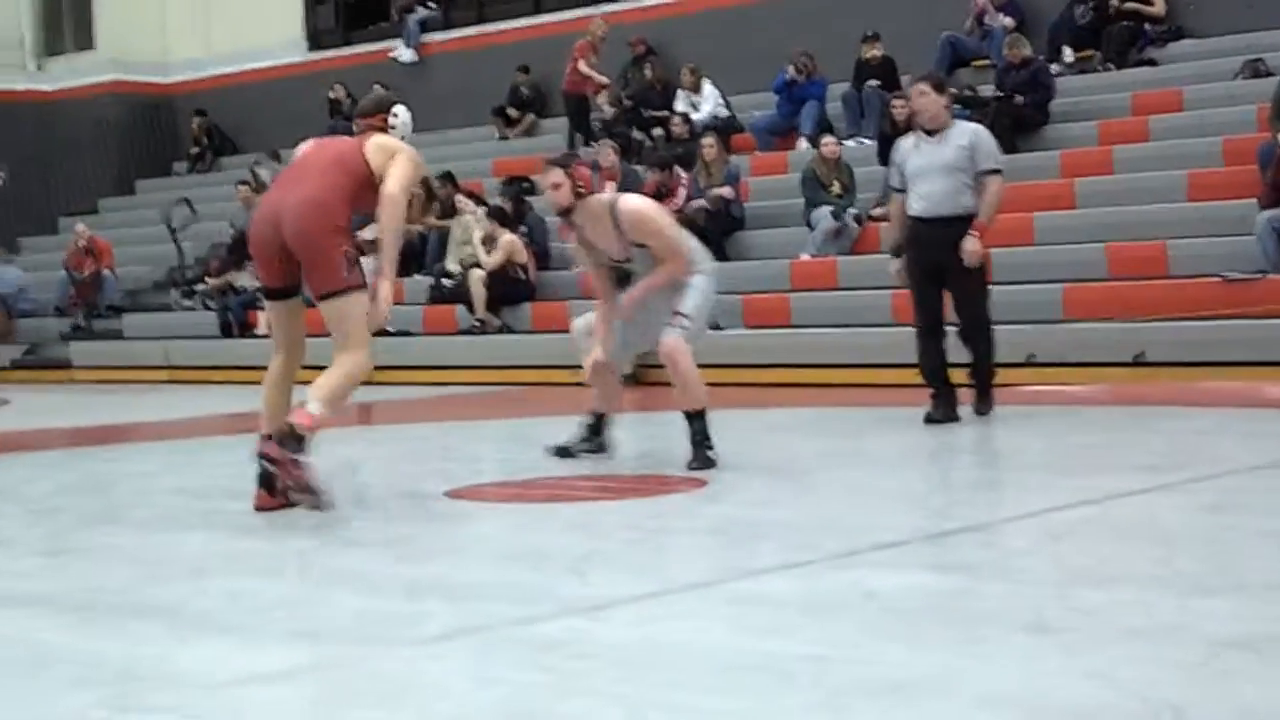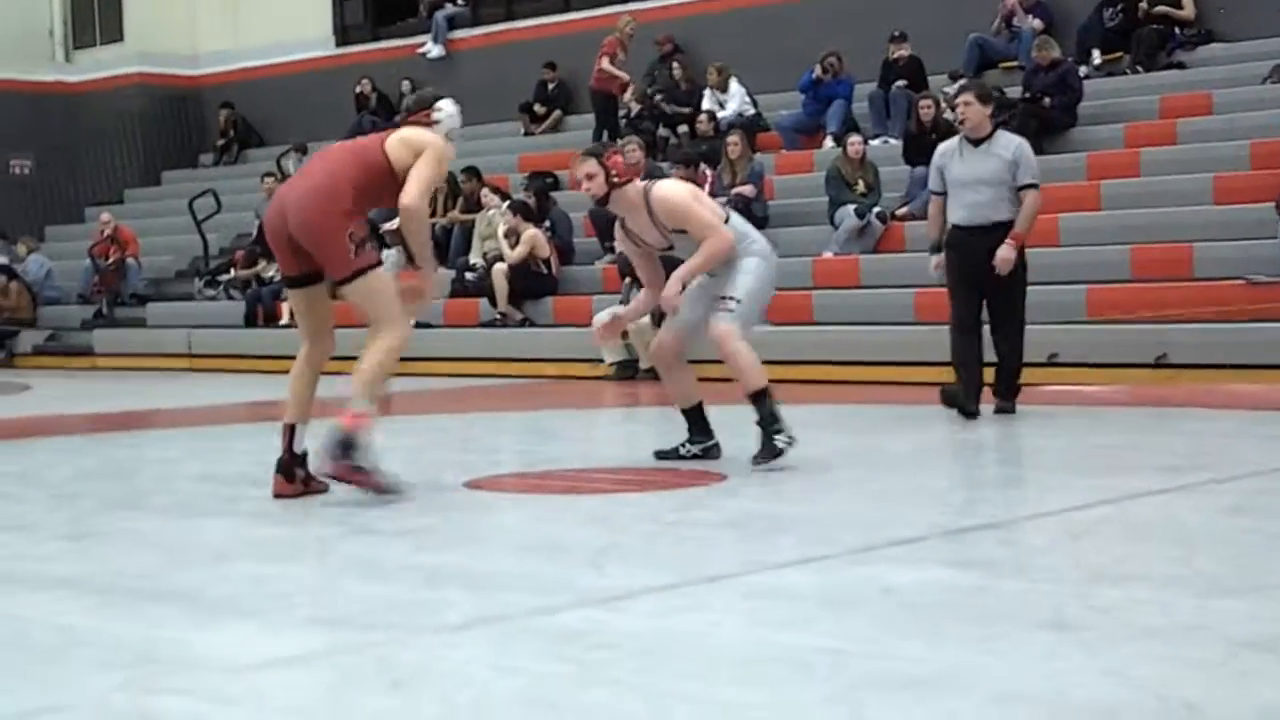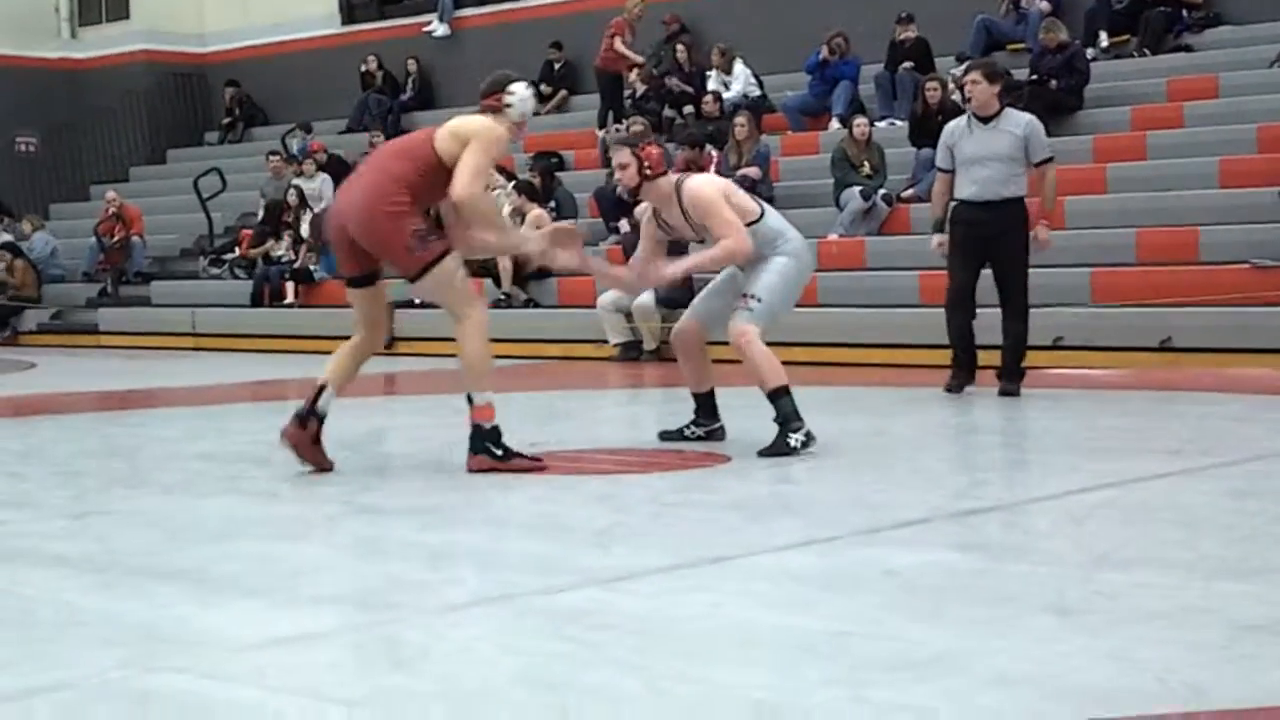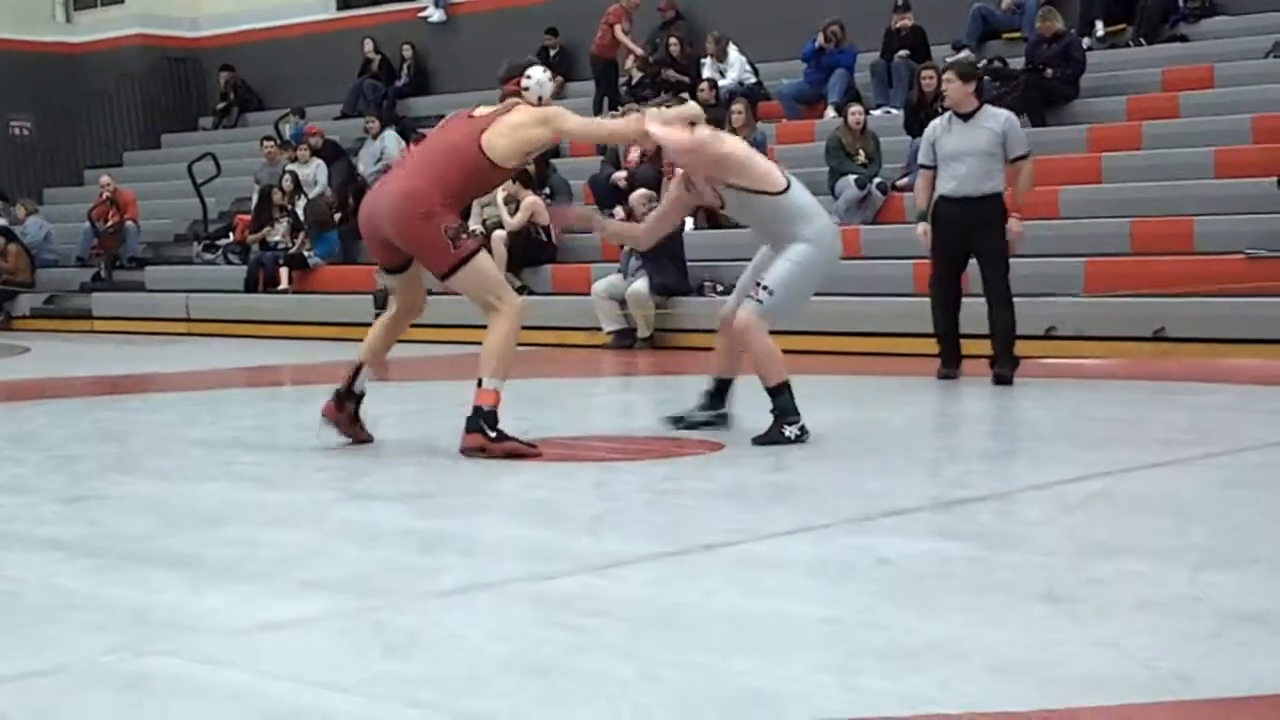
dt=0.3s
person 1, frame 1
left shoulder: (315, 144)
right shoulder: (404, 153)
right elbow: (392, 194)
right wrist: (386, 277)
left hip: (266, 215)
right hip: (317, 218)
left knee: (288, 352)
right knee: (355, 357)
left ankle: (271, 483)
right ankle: (289, 443)
person 1, frame 2
left shoulder: (378, 145)
right shoulder: (437, 147)
right elbow: (411, 204)
left wrist: (386, 287)
right wrist: (427, 271)
left hip: (283, 205)
right hip: (321, 209)
left knee: (317, 343)
right knee: (393, 330)
left ankle: (290, 468)
right ankle: (346, 445)
person 1, frame 3
left shoulder: (455, 138)
right shoulder: (491, 132)
left elbow: (461, 239)
right elbow: (465, 195)
left wrist: (533, 245)
right wrist: (517, 239)
left hip: (345, 210)
right hip: (383, 208)
left knee: (371, 334)
right knee: (471, 312)
left ankle: (308, 421)
right ankle: (486, 443)
person 1, frame 4
left shoulder: (469, 116)
right shoulder: (541, 119)
right elbow: (624, 130)
left hip: (376, 206)
right hip: (420, 210)
left knee: (408, 303)
right knee: (506, 306)
left ankle: (346, 402)
right ankle: (483, 424)
person 2, frame 1
left shoulder: (973, 135)
right shoulder: (904, 147)
left elbow: (994, 187)
right elbow: (898, 203)
left wrist: (976, 233)
right wrist: (896, 251)
left hip: (961, 233)
right hip: (920, 238)
left knee: (973, 319)
right knee: (927, 324)
left ankle: (983, 388)
right ankle: (942, 399)
person 2, frame 2
left shoulder: (1015, 147)
right shoulder: (944, 152)
left elbow: (1030, 200)
right elbow: (937, 204)
left wrist: (1012, 243)
right wrist: (936, 249)
left hip: (1002, 241)
right hip: (960, 242)
left knee: (1008, 322)
right knee: (963, 321)
left ankle: (1005, 393)
right ankle: (967, 392)
person 2, frame 3
left shoulder: (1025, 125)
right shoulder: (953, 130)
left elbow: (1047, 174)
right elbow: (943, 182)
left wrist: (1044, 221)
right wrist: (938, 227)
left hip: (1009, 217)
right hip: (966, 218)
left knee: (1014, 299)
right knee: (958, 295)
left ankle: (1010, 375)
right ankle: (962, 368)
person 2, frame 4
left shoulder: (1004, 121)
right shoulder: (935, 129)
left elbow: (1022, 170)
right elbow: (925, 177)
left wrist: (1017, 215)
right wrist: (922, 218)
left hip: (989, 212)
right hip: (947, 213)
left knee: (998, 287)
right knee: (943, 290)
left ankle: (1003, 361)
right ankle: (950, 358)
person 3, frame 1
left shoulder: (631, 210)
right shoulder: (579, 238)
left elbow: (680, 259)
right elbow: (606, 297)
left wrist: (637, 292)
right wrist: (600, 347)
left hip: (692, 274)
right hip: (646, 284)
left knee: (671, 347)
right knee: (603, 362)
left ankle: (702, 443)
right ankle: (594, 433)
person 3, frame 2
left shoulder: (664, 195)
right shoulder: (624, 231)
left elbow: (722, 239)
right elbow: (653, 291)
left wrist: (679, 279)
right wrist: (622, 319)
left hip: (750, 257)
right hip: (716, 271)
left knee: (723, 332)
right knee: (663, 350)
left ankle: (775, 429)
right ankle: (702, 438)
person 3, frame 3
left shoulder: (696, 191)
right shoulder: (653, 219)
left elbow: (739, 245)
right elbow: (635, 281)
left wrist: (680, 267)
right wrist: (589, 264)
left hip: (784, 255)
right hip: (748, 264)
left knee: (742, 333)
right knee: (684, 335)
left ankle: (794, 427)
right ankle: (707, 420)
person 3, frame 4
left shoulder: (711, 145)
right shoulder: (686, 184)
left elbow: (680, 144)
right elbow: (642, 237)
left wrist: (651, 125)
right wrist: (592, 222)
left hip: (811, 240)
right hip: (783, 241)
left knee: (747, 324)
right knee: (730, 321)
left ankle: (789, 420)
right ankle: (713, 405)
